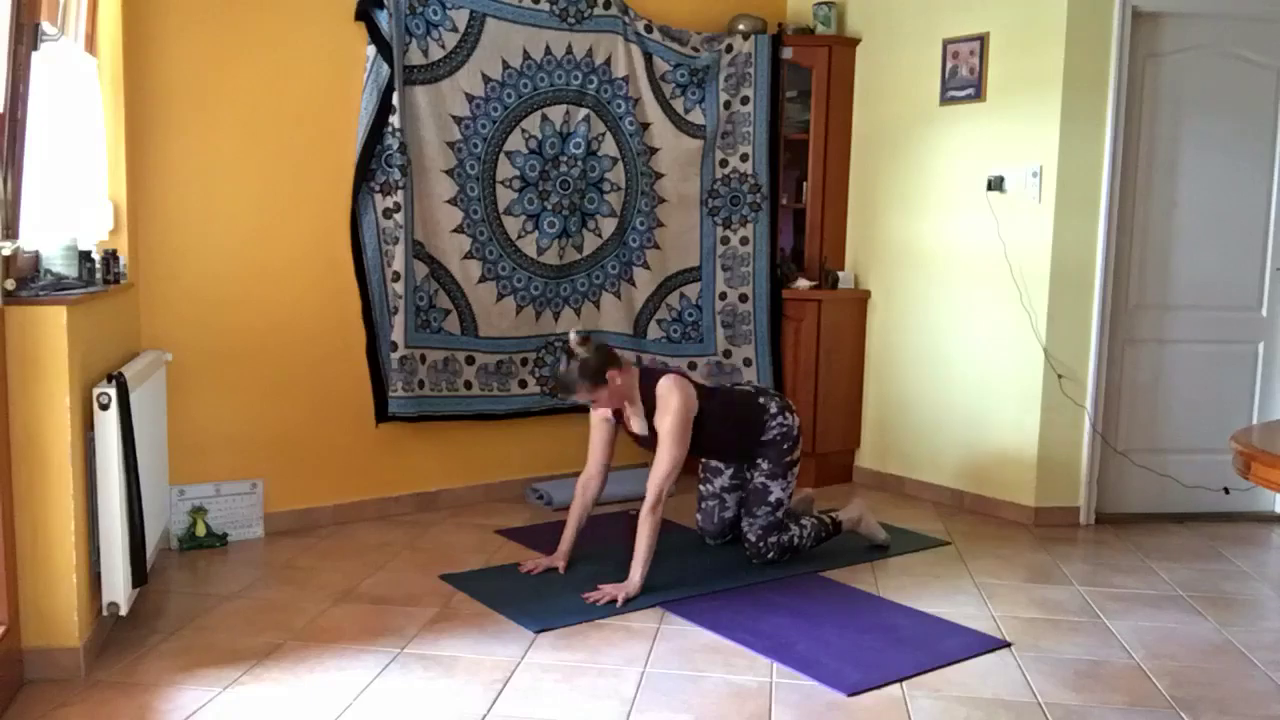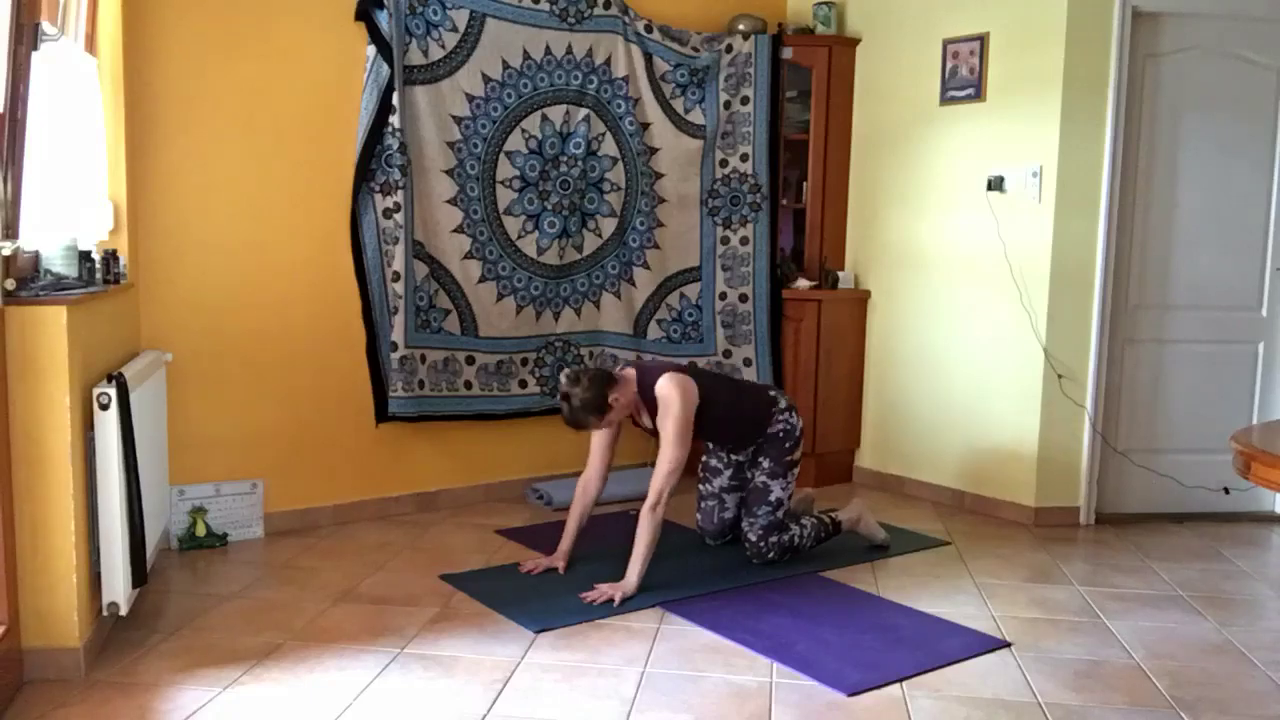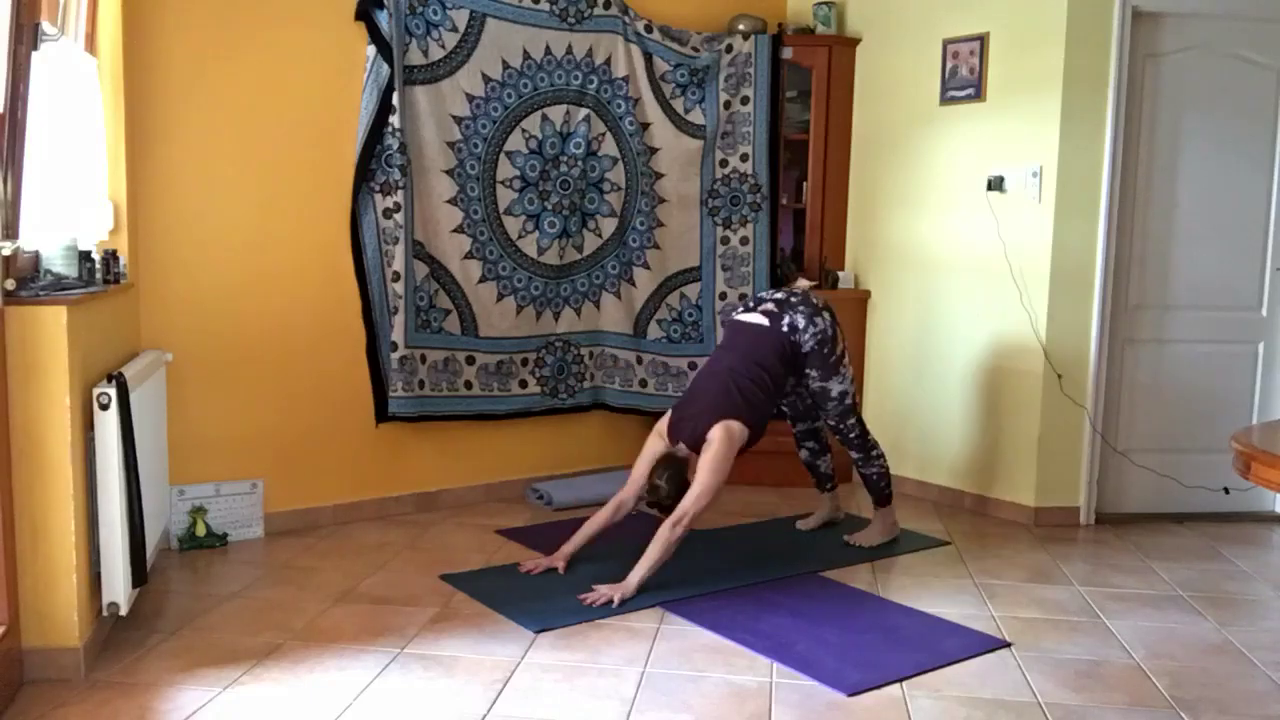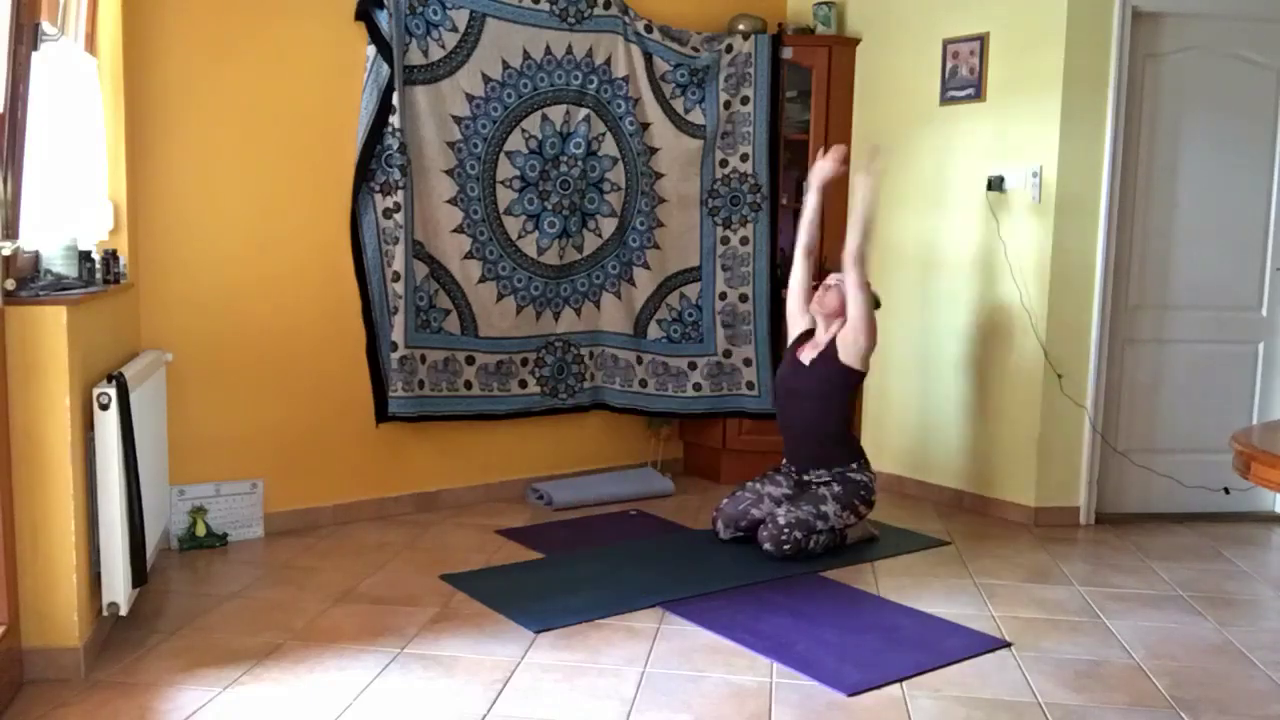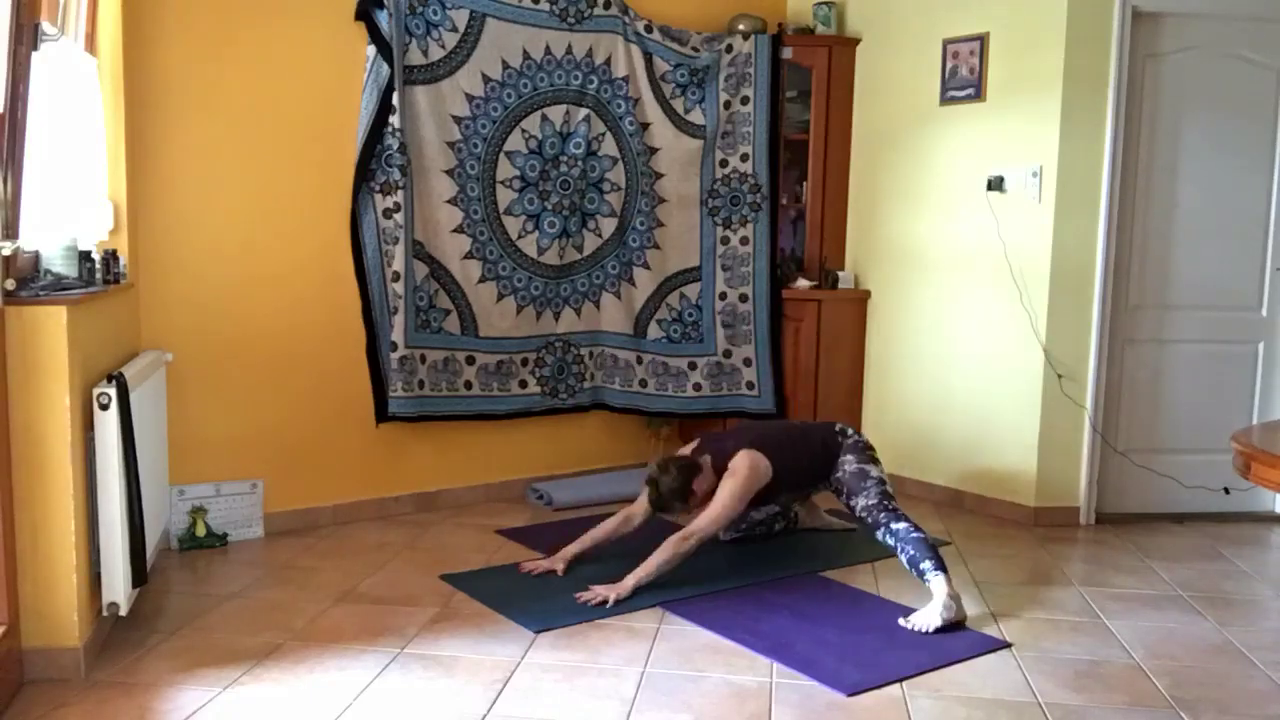
dt=0.3s
person 1, frame 1
left shoulder: (671, 397)
right shoulder: (609, 398)
left elbow: (655, 499)
right elbow: (590, 480)
left wrist: (634, 582)
right wrist: (562, 551)
left hip: (770, 426)
right hip: (726, 438)
left knee: (763, 546)
right knee: (713, 530)
left ankle: (848, 517)
right ankle: (790, 504)
person 1, frame 2
left shoulder: (670, 390)
left elbow: (659, 497)
right elbow: (590, 480)
left wrist: (631, 580)
right wrist: (562, 552)
left hip: (771, 424)
right hip: (733, 438)
left knee: (764, 540)
right knee: (712, 528)
left ankle: (848, 517)
right ankle: (796, 501)
person 1, frame 3
left shoulder: (720, 438)
right shoulder: (669, 429)
left elbow: (679, 523)
right elbow: (623, 500)
left wrist: (629, 585)
right wrist: (564, 552)
left ankle: (884, 516)
right ankle: (828, 502)
person 1, frame 4
left shoulder: (852, 343)
right shoulder: (800, 334)
left elbow: (853, 265)
right elbow: (802, 257)
left hip: (839, 479)
right hip: (793, 473)
left knee: (780, 538)
right knee: (725, 525)
left ankle: (845, 525)
person 1, frame 5
left shoulder: (743, 469)
right shoulder: (693, 462)
left elbow: (690, 536)
right elbow: (633, 515)
left wrist: (627, 584)
right wrist: (565, 555)
left hip: (842, 451)
left knee: (877, 513)
right knee: (732, 527)
left ankle: (944, 595)
right ankle: (802, 513)
